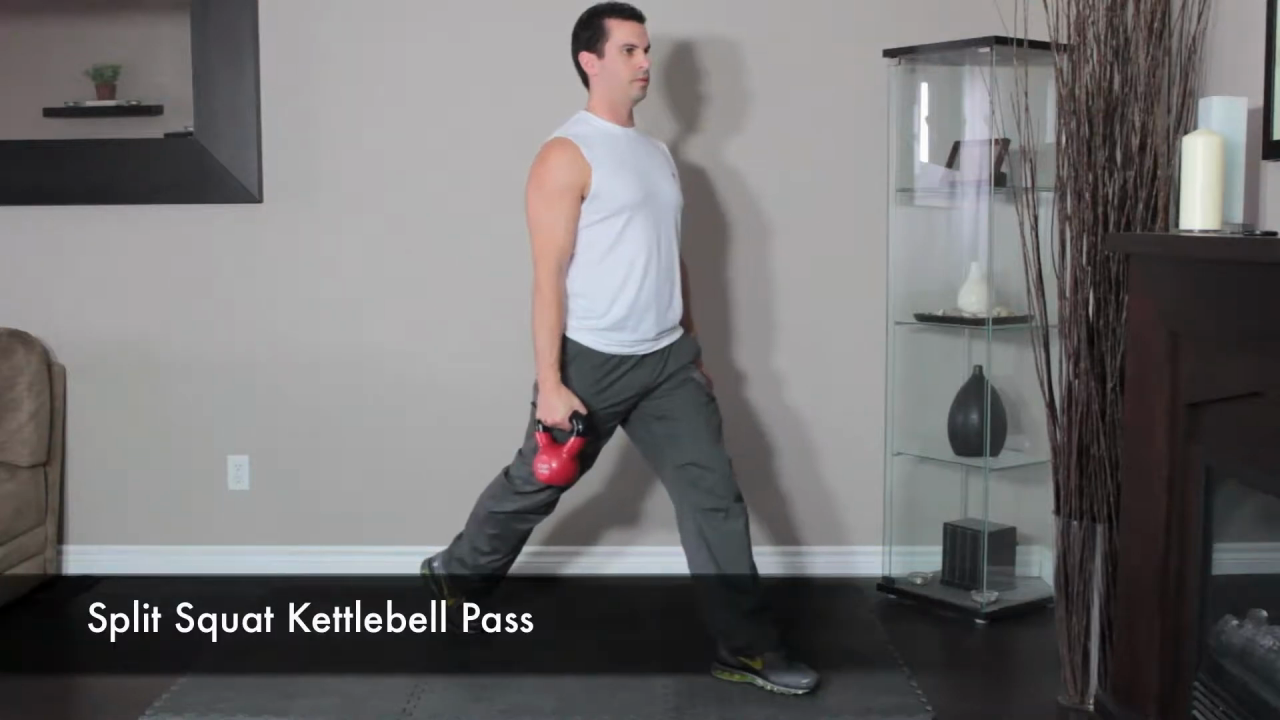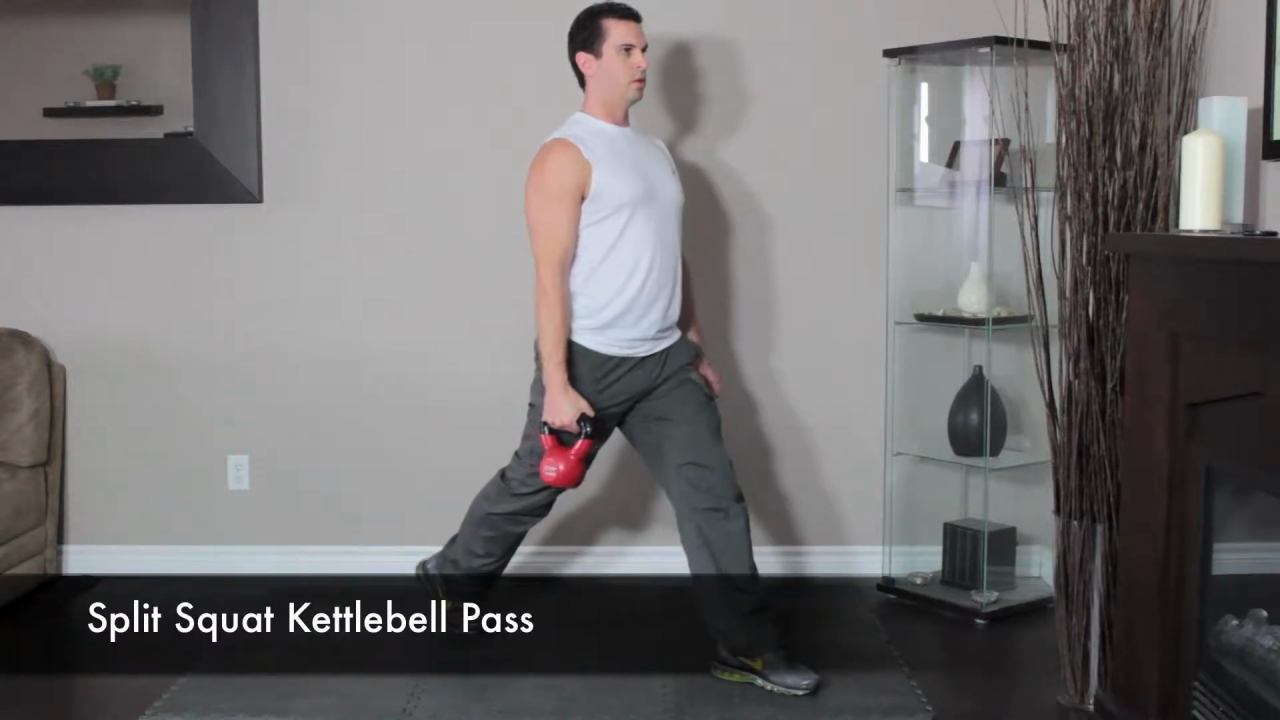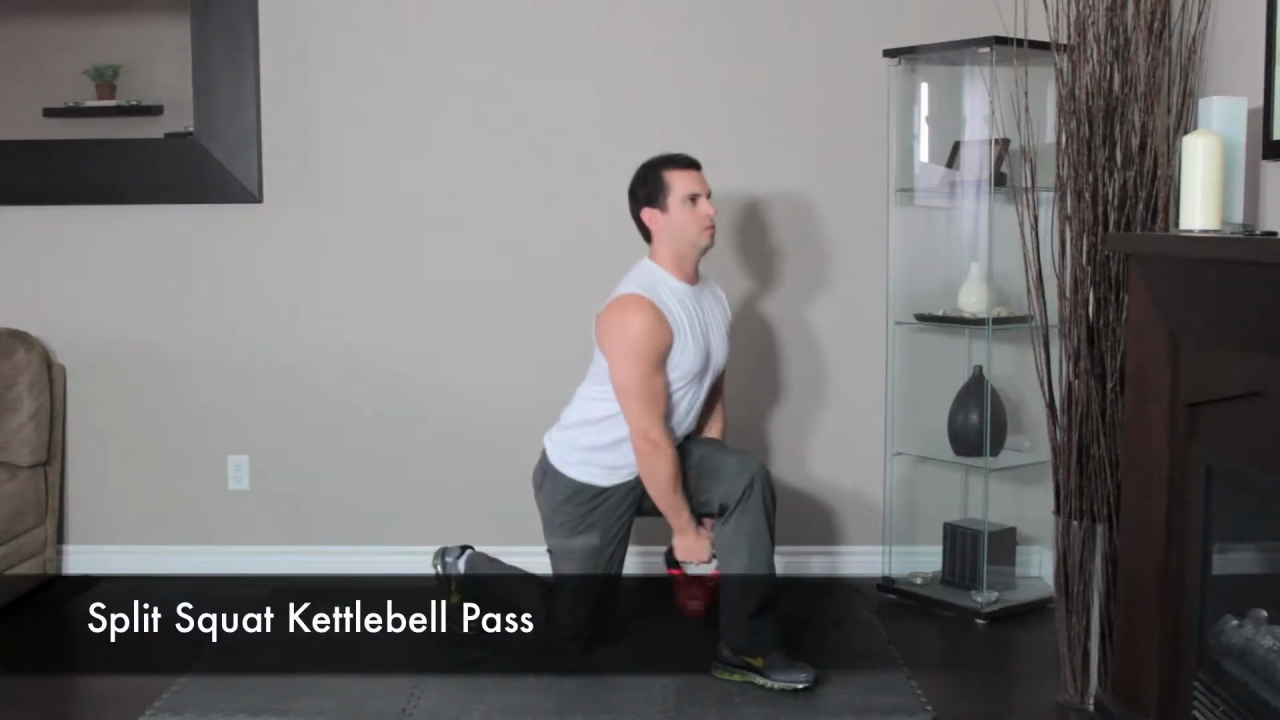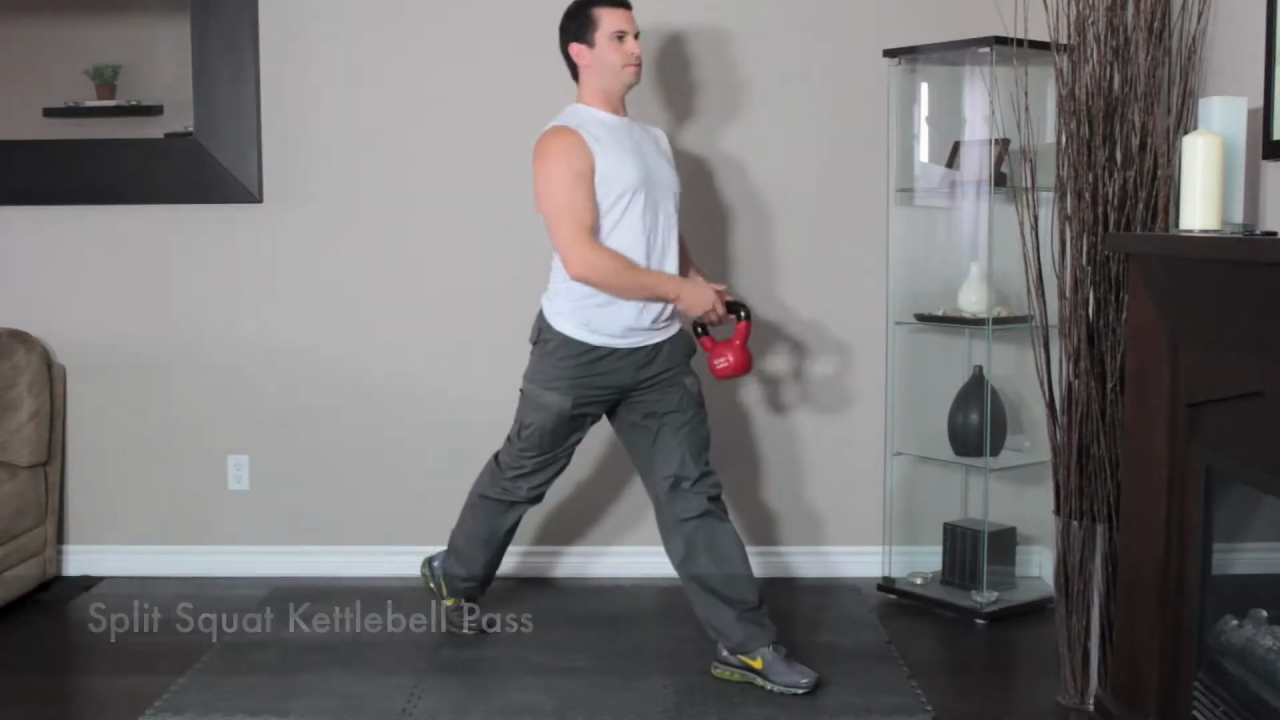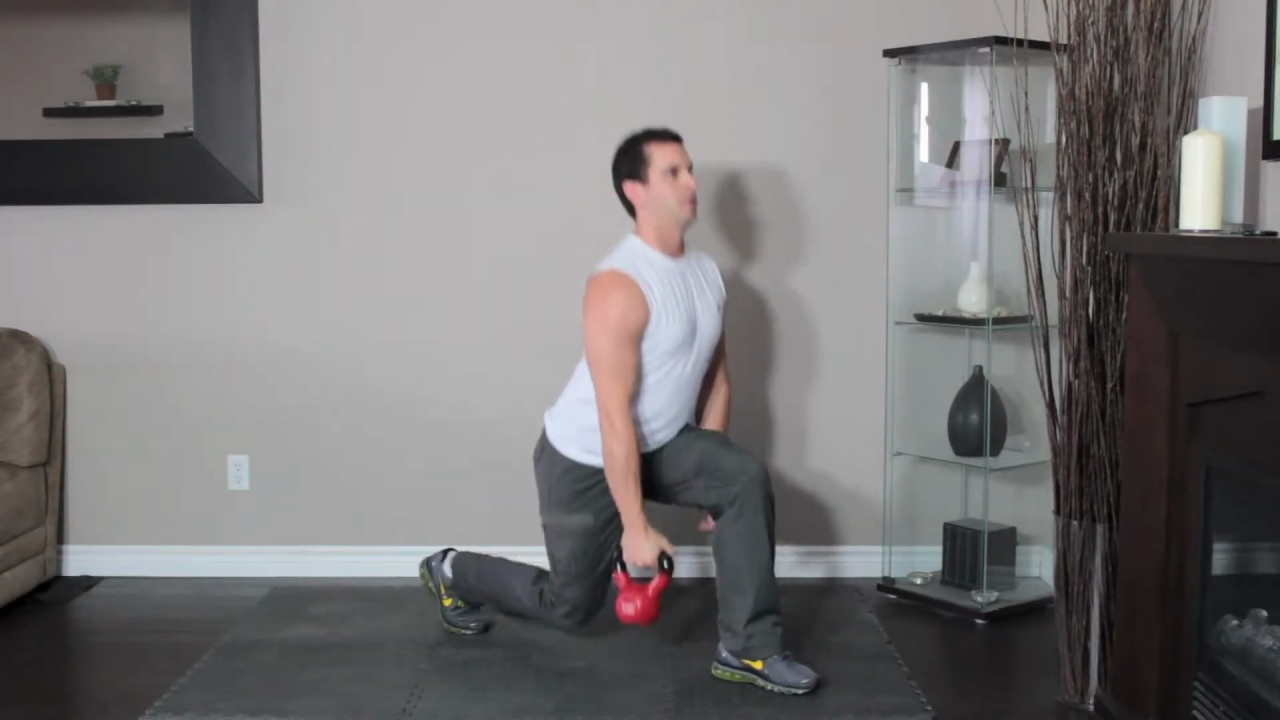
dt=1s
person 1, frame 1
left shoulder: (656, 152)
right shoulder: (566, 155)
right elbow: (549, 275)
left wrist: (692, 352)
right wrist: (550, 382)
left hip: (667, 359)
right hip: (591, 361)
left knee: (713, 493)
right knee: (533, 487)
left ankle: (745, 646)
right ankle: (454, 575)
person 1, frame 2
left shoulder: (655, 152)
right shoulder: (566, 156)
right elbow: (551, 277)
left wrist: (696, 349)
right wrist: (556, 384)
left hip: (664, 359)
right hip: (591, 361)
left knee: (713, 494)
right knee: (531, 486)
left ankle: (746, 647)
right ankle: (449, 578)
person 1, frame 3
left shoulder: (712, 298)
right shoulder: (637, 313)
left elbow: (711, 400)
right elbow: (648, 440)
left wrist: (710, 499)
right wrist: (684, 530)
left hip: (656, 453)
right hip: (586, 475)
left knee: (748, 480)
right knee: (574, 620)
left ankle: (747, 647)
right ankle: (465, 569)
person 1, frame 4
left shoulder: (652, 140)
right shoulder: (566, 141)
right elbow: (580, 258)
left wrist: (697, 282)
right wrist: (679, 292)
left hip: (658, 352)
right hip: (579, 349)
left knee: (691, 494)
right knee: (519, 477)
left ankle: (745, 645)
right ankle: (454, 579)
person 1, frame 5
left shoulder: (706, 273)
right shoulder: (620, 287)
left elbow: (715, 371)
right elbow: (613, 416)
left wrist: (708, 460)
right wrist: (635, 526)
left hip: (661, 441)
right hip: (583, 457)
left knee: (747, 481)
right knee: (571, 603)
left ankle: (748, 648)
right ankle: (453, 573)
